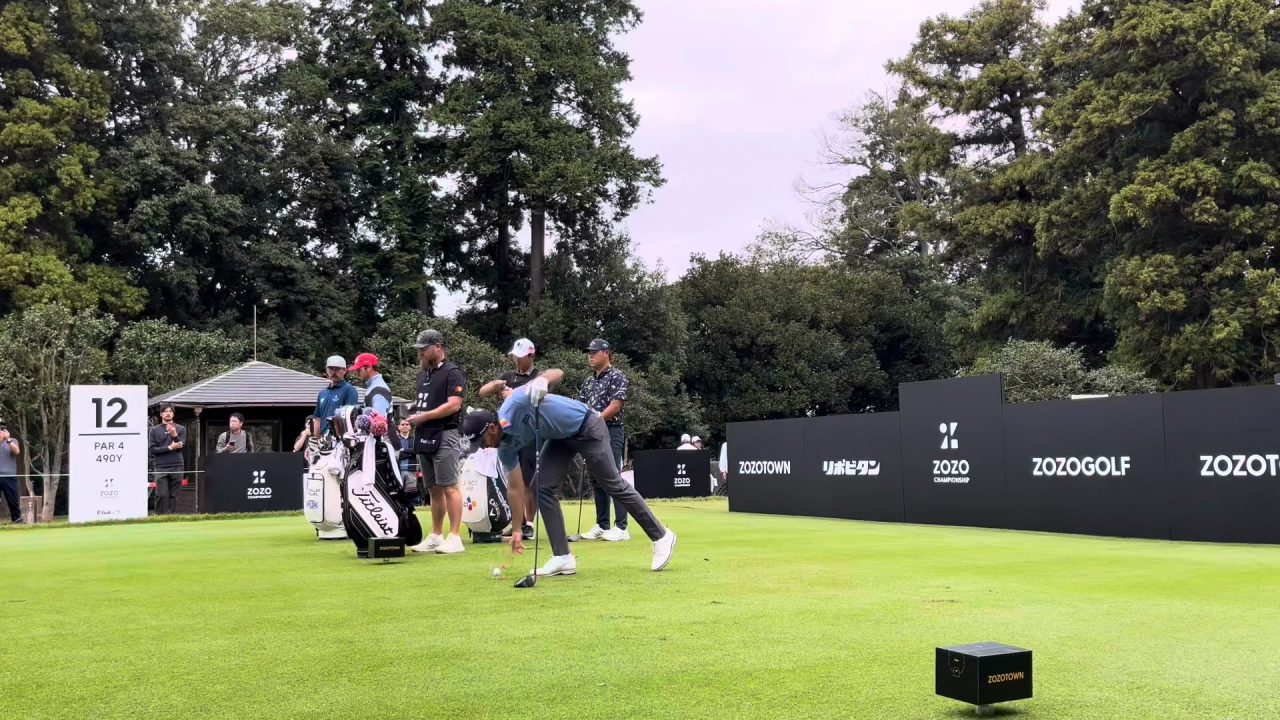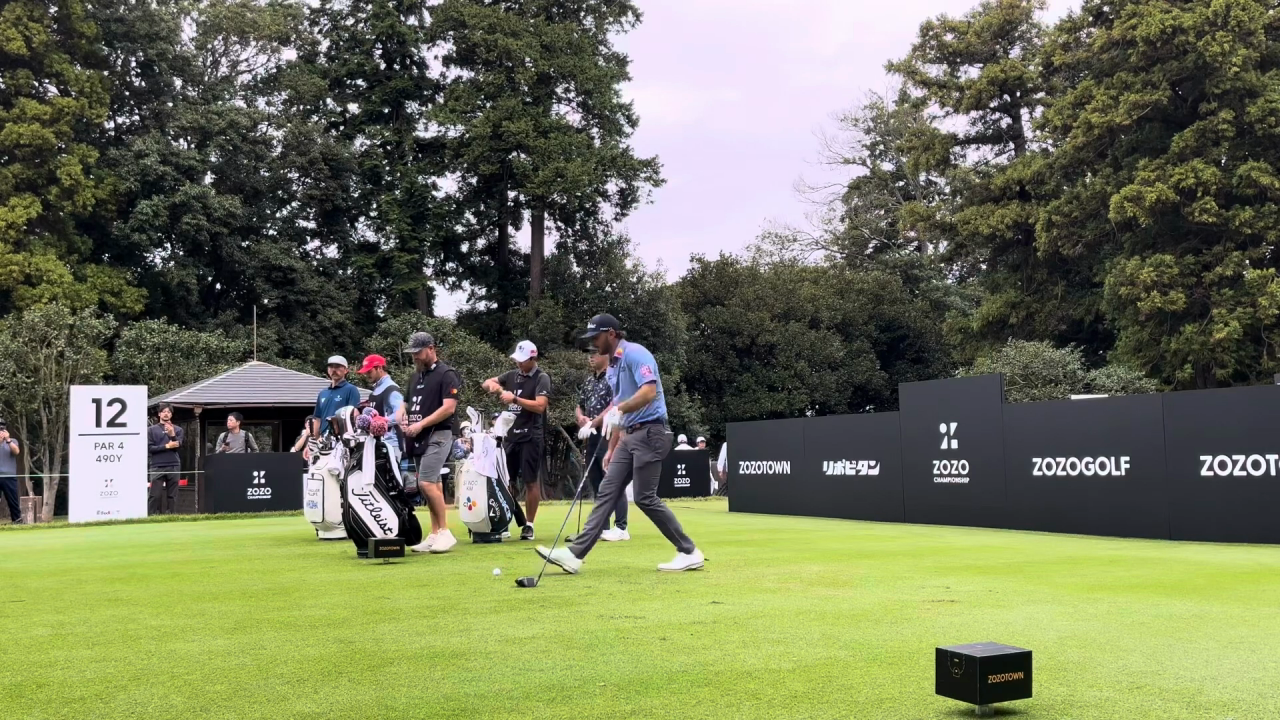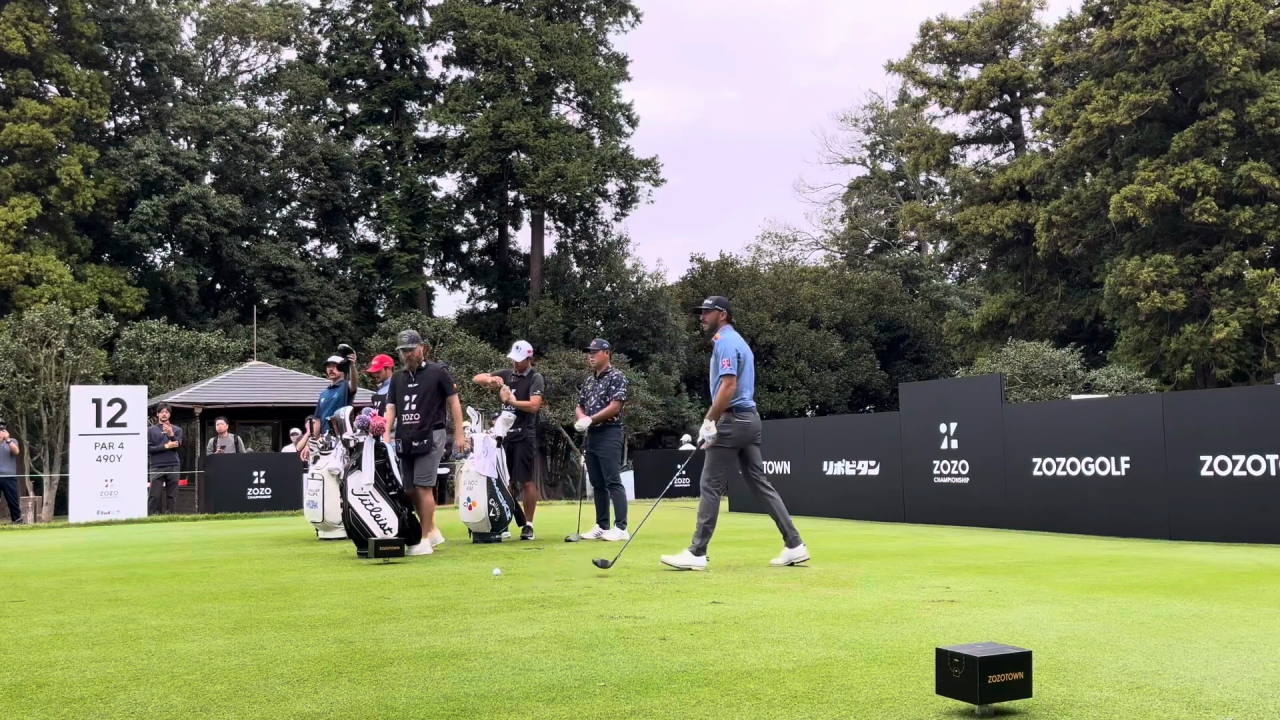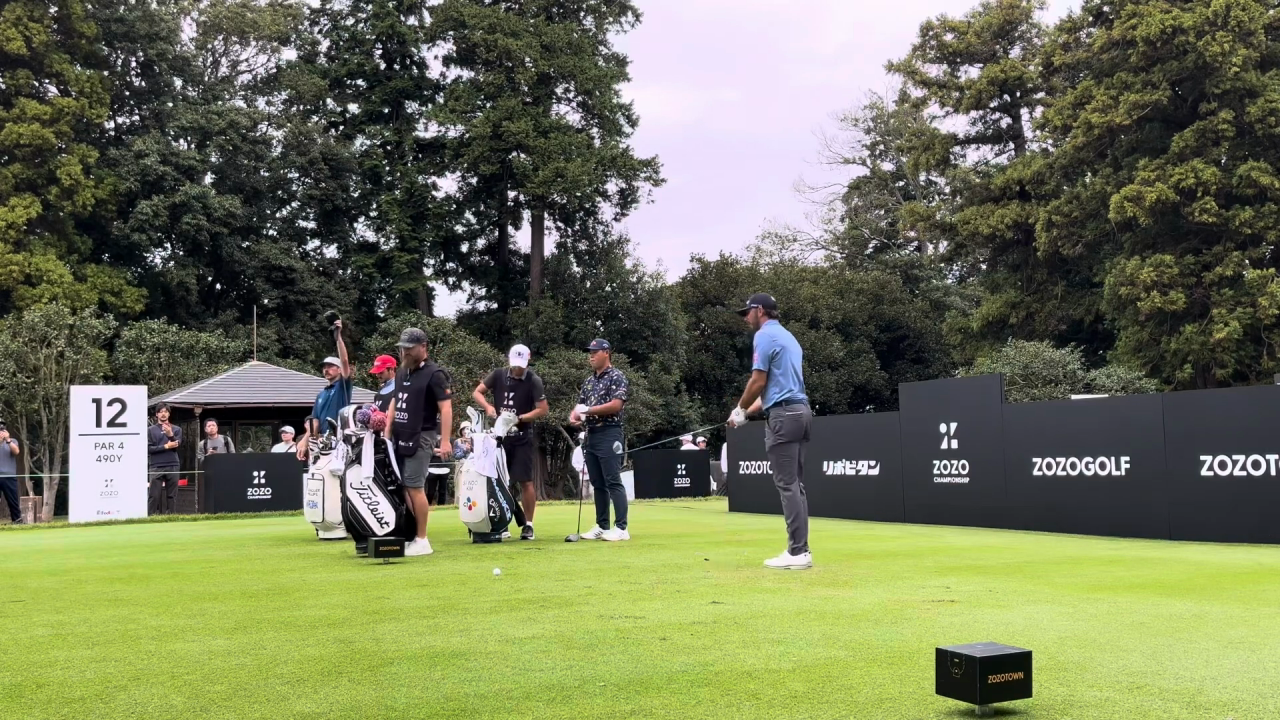
dt=0.7s
person 1, frame 1
left shoulder: (517, 403)
right shoulder: (506, 443)
left elbow: (556, 372)
right elbow: (515, 487)
left wrist: (542, 381)
right wrist: (517, 530)
left hip: (587, 428)
right hip: (560, 437)
left knee: (615, 485)
right knee: (542, 487)
left ankle: (660, 535)
right ankle: (562, 556)
person 1, frame 2
left shoulder: (636, 353)
right shoulder: (614, 366)
left elbow: (650, 390)
left wrist: (618, 410)
right wrist: (610, 449)
left hip: (650, 432)
right hip: (630, 435)
left knee: (644, 497)
right knee: (608, 491)
left ankle: (689, 553)
right ankle: (575, 553)
person 1, frame 3
left shoulder: (725, 341)
right shoulder: (734, 340)
left elbow: (729, 386)
left wrist: (709, 421)
right wrist: (714, 421)
left hip: (732, 420)
right hip: (746, 419)
left knee: (711, 484)
right knee: (759, 484)
left ankle: (697, 553)
right ankle: (794, 545)
person 1, frame 4
left shoulder: (764, 335)
right shoulder: (787, 336)
left elbow: (758, 381)
left wrist: (740, 409)
right wrist: (749, 411)
left hip: (784, 415)
right hip: (800, 411)
left knee: (786, 484)
right knee: (795, 483)
left ankle: (796, 552)
right ankle: (801, 549)
person 2, frame 1
left shoulder: (452, 373)
right shoulder: (423, 373)
left elbow: (453, 405)
left wrist: (423, 416)
right wrist: (412, 410)
left hip: (444, 436)
right hip: (424, 437)
left knee: (449, 487)
right knee: (433, 489)
left ankle: (454, 537)
right ankle: (436, 536)
person 2, frame 2
left shoulder: (446, 374)
right shoulder: (415, 377)
left elbow: (449, 408)
right elbow: (407, 403)
left wrist: (421, 424)
right wrist: (401, 414)
left hip: (437, 436)
right hip: (418, 439)
left knee: (427, 484)
right knee: (433, 487)
left ankle: (445, 533)
right ankle: (436, 535)
person 2, frame 3
left shoulder: (437, 372)
right shoulder: (398, 378)
left elbow: (453, 403)
right elbow: (391, 408)
left wrist: (459, 434)
right wrist: (386, 434)
left hip: (430, 437)
right hip: (406, 439)
left knee: (423, 488)
right knee: (412, 490)
left ankle: (424, 540)
right ankle: (432, 532)
person 2, frame 4
left shoulder: (434, 374)
right shoulder: (402, 373)
left elbow: (446, 408)
left wrist: (445, 441)
right wrist: (387, 429)
left hip: (420, 437)
right hip: (399, 438)
left knee: (414, 488)
left ankle: (422, 540)
person 3, frame 1
left shoulder: (616, 377)
right shoulder: (588, 381)
left elbow: (615, 406)
left hip: (610, 433)
right knee: (597, 482)
left ankle: (621, 527)
right ankle: (602, 526)
person 3, frame 2
right shoulder: (588, 381)
right elbow: (579, 407)
left wrist: (592, 424)
right wrist: (582, 418)
right hip: (591, 436)
right knee: (596, 483)
left ankle: (621, 527)
person 3, frame 3
left shoulder: (616, 377)
right shoulder: (589, 381)
left elbow: (615, 407)
right elbow: (579, 406)
left wrist: (590, 419)
right wrist: (581, 416)
left hip: (609, 434)
right hip: (592, 435)
left knee: (613, 482)
right knee: (597, 484)
left ankle: (621, 527)
right ankle: (602, 526)
person 3, frame 4
left shoulder: (616, 377)
right shoulder: (589, 381)
left elbow: (616, 405)
right elbow: (581, 405)
left wrist: (588, 409)
right wrist: (574, 414)
left hip: (609, 434)
right hip: (591, 435)
left knee: (613, 482)
right knee: (598, 484)
left ankle: (621, 528)
right ankle: (602, 526)
person 4, frame 1
left shoulder: (538, 377)
right shoulder: (508, 376)
right elbow: (482, 392)
right wrist: (494, 387)
left knee: (529, 481)
left ankle: (529, 524)
person 4, frame 2
left shoulder: (541, 378)
right shoulder: (512, 375)
left elbow: (540, 406)
right elbow: (486, 383)
left wrist: (515, 399)
right wrist: (492, 384)
left hip: (531, 437)
right hip: (511, 435)
left knee: (531, 482)
right knee: (507, 481)
left ankle: (529, 525)
person 4, frame 3
left shoulder: (535, 378)
right shoulder: (506, 374)
left elbow: (534, 406)
right elbow: (477, 378)
left wrist: (511, 401)
right wrist: (490, 379)
left hip: (523, 436)
right hip: (504, 435)
left knee: (526, 482)
left ankle: (528, 525)
person 4, frame 4
left shoulder: (534, 381)
right shoulder: (498, 375)
left elbow: (543, 409)
right elbow: (477, 392)
left wrist: (520, 418)
right wrist: (487, 406)
left hip: (523, 437)
right hip: (500, 437)
left knee: (525, 482)
left ankle: (528, 525)
